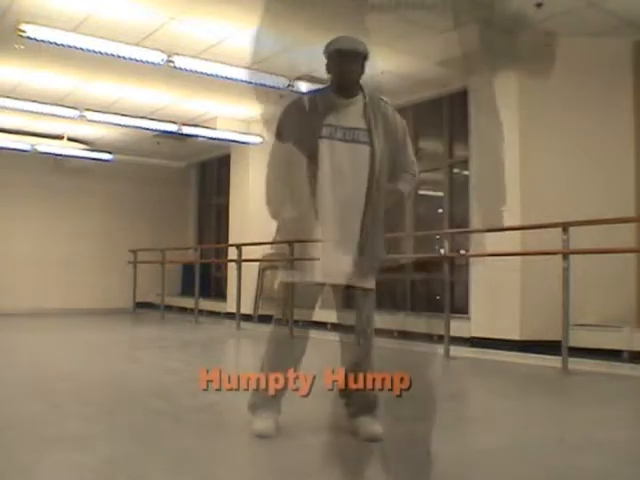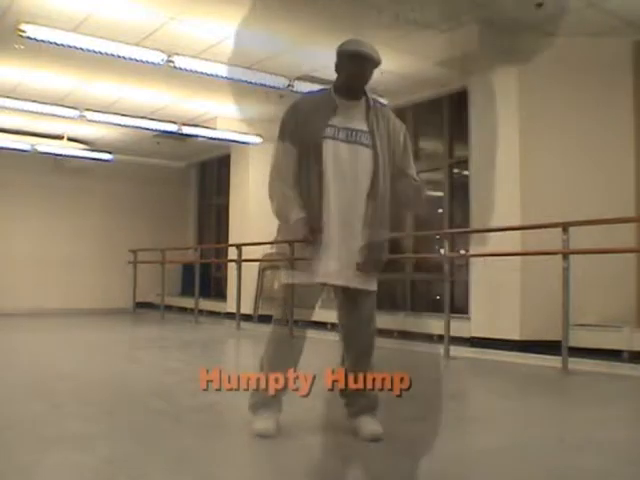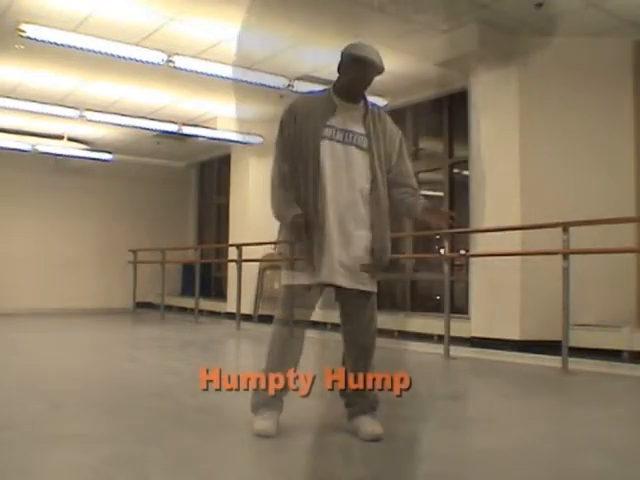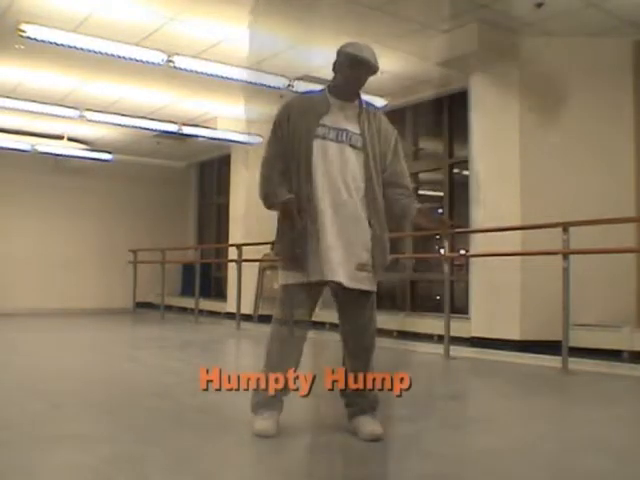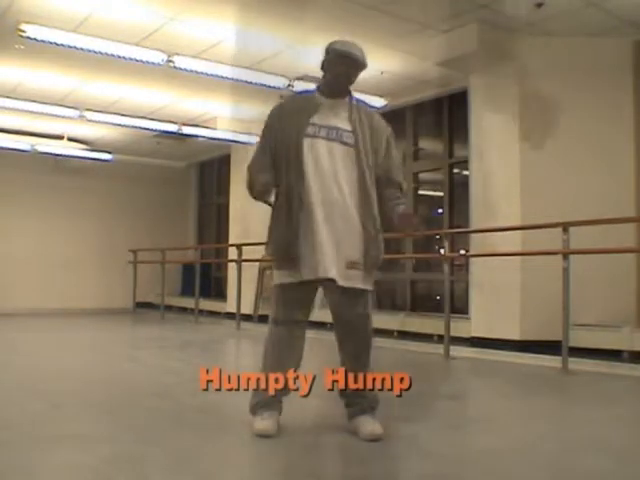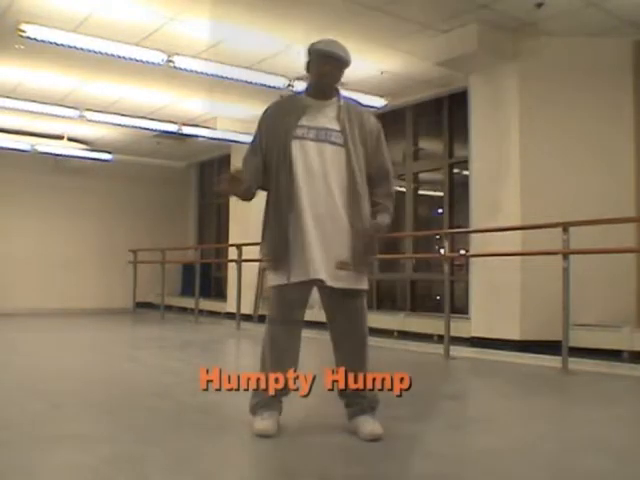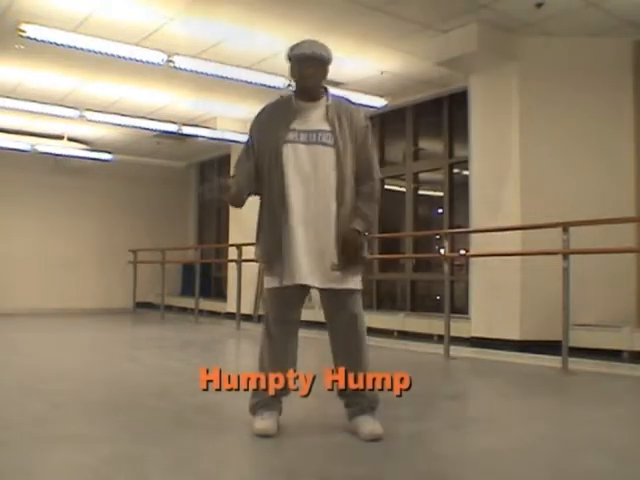
dt=0.1s
person 1, frame 1
left shoulder: (387, 118)
right shoulder: (302, 111)
left elbow: (406, 169)
right elbow: (280, 171)
left wrist: (400, 189)
right wrist: (287, 219)
left hip: (359, 240)
right hip: (309, 237)
left knee: (360, 329)
right knee: (290, 324)
left ankle: (360, 408)
right ankle: (266, 404)
person 1, frame 2
left shoulder: (387, 123)
right shoulder: (304, 111)
left elbow: (404, 178)
right elbow: (282, 171)
left wrist: (418, 197)
right wrist: (295, 219)
left hip: (360, 242)
right hip: (310, 238)
left knee: (360, 332)
right knee: (289, 324)
left ankle: (361, 408)
right ankle: (266, 404)
person 1, frame 3
left shoulder: (384, 127)
right shoulder: (302, 111)
left elbow: (398, 184)
right elbow: (282, 170)
left wrist: (421, 210)
right wrist: (291, 212)
left hip: (360, 244)
right hip: (310, 240)
left knee: (361, 332)
right knee: (290, 324)
left ankle: (360, 408)
right ankle: (267, 404)
person 1, frame 4
left shoulder: (379, 126)
right shoulder: (296, 111)
left elbow: (393, 184)
right elbow: (273, 166)
left wrist: (413, 213)
right wrist: (279, 198)
left hip: (357, 243)
right hip: (305, 239)
left knee: (360, 332)
right knee: (289, 325)
left ankle: (360, 408)
right ankle: (267, 404)
person 1, frame 5
left shoulder: (371, 123)
right shoulder: (288, 112)
left elbow: (388, 180)
right elbow: (264, 163)
left wrist: (400, 211)
right wrist: (261, 185)
left hip: (352, 242)
right hip: (298, 237)
left knee: (356, 330)
right knee: (286, 325)
left ankle: (360, 406)
right ankle: (266, 403)
person 1, frame 6
left shoulder: (363, 121)
right shoulder: (278, 114)
left elbow: (380, 178)
right elbow: (258, 166)
left wrist: (381, 218)
right wrist: (242, 182)
left hip: (343, 243)
right hip: (290, 241)
left knee: (352, 329)
right knee: (282, 327)
left ankle: (360, 407)
right ankle: (267, 403)
person 1, frame 7
left shoulder: (352, 118)
right shoulder: (269, 118)
left elbow: (368, 180)
right elbow: (249, 169)
left wrist: (360, 224)
right wrist: (235, 189)
left hip: (338, 244)
right hip: (285, 242)
left knee: (349, 328)
right knee: (278, 327)
left ankle: (360, 406)
right ankle: (267, 403)
